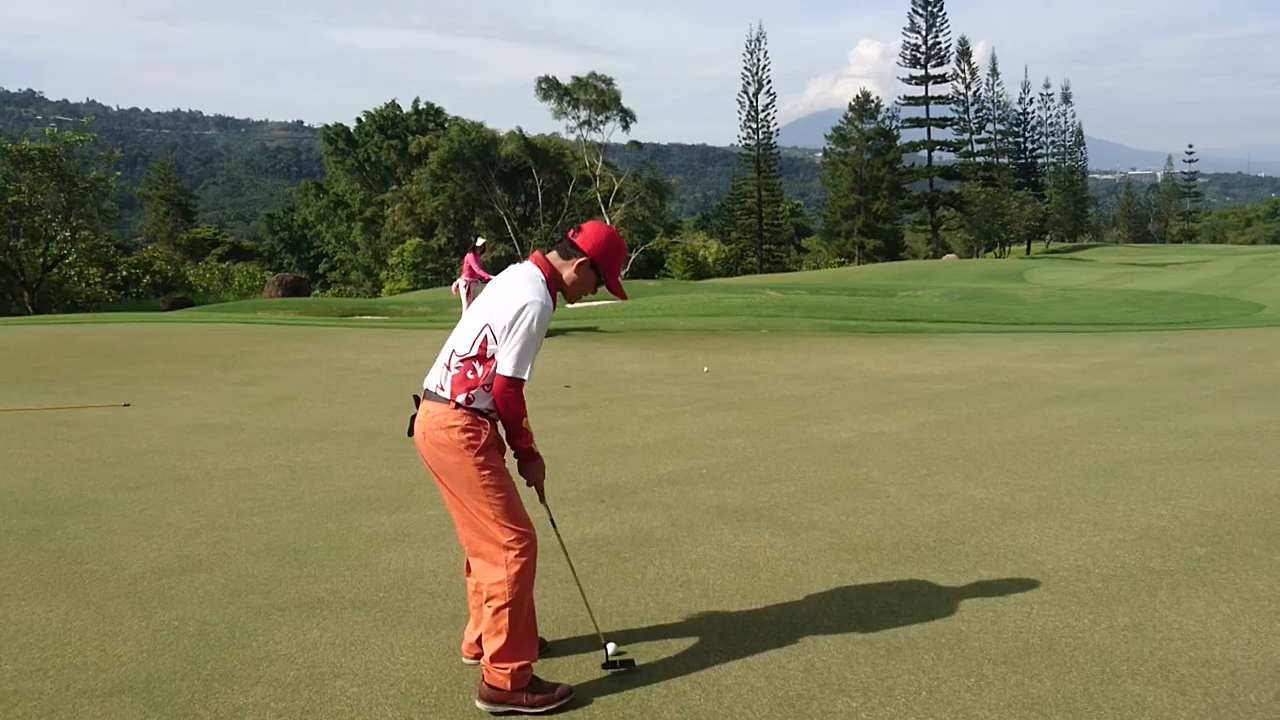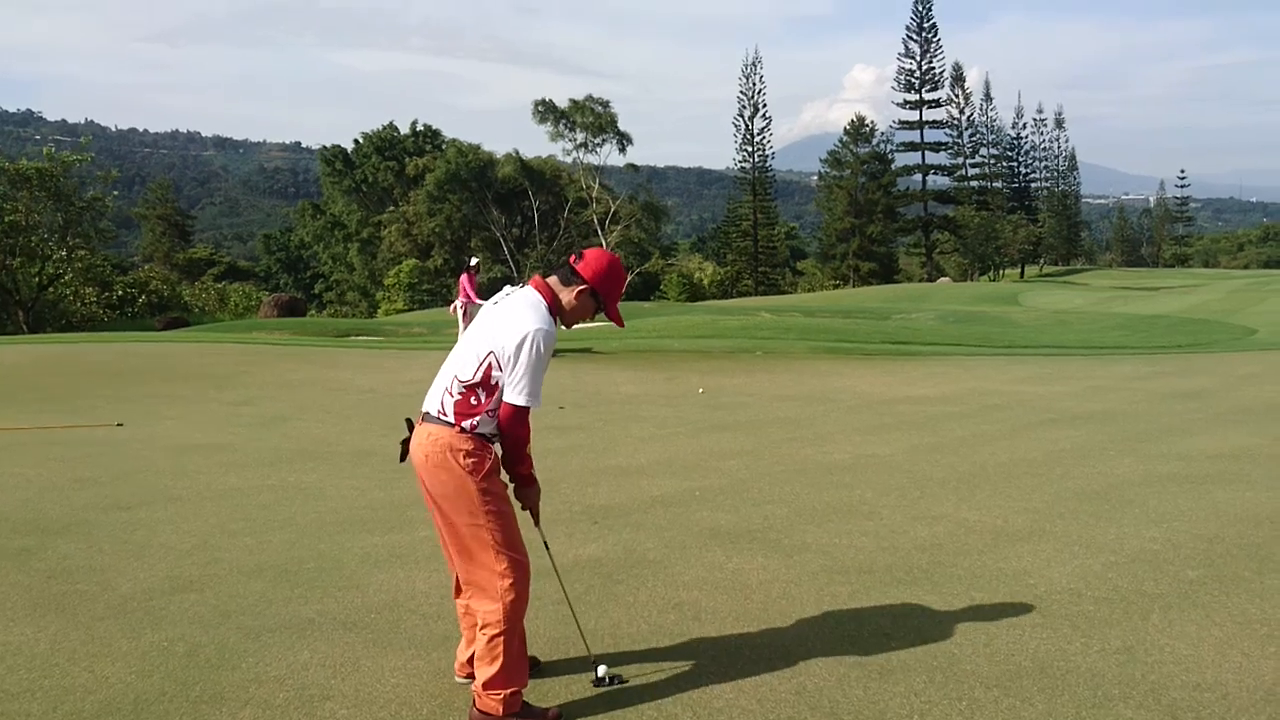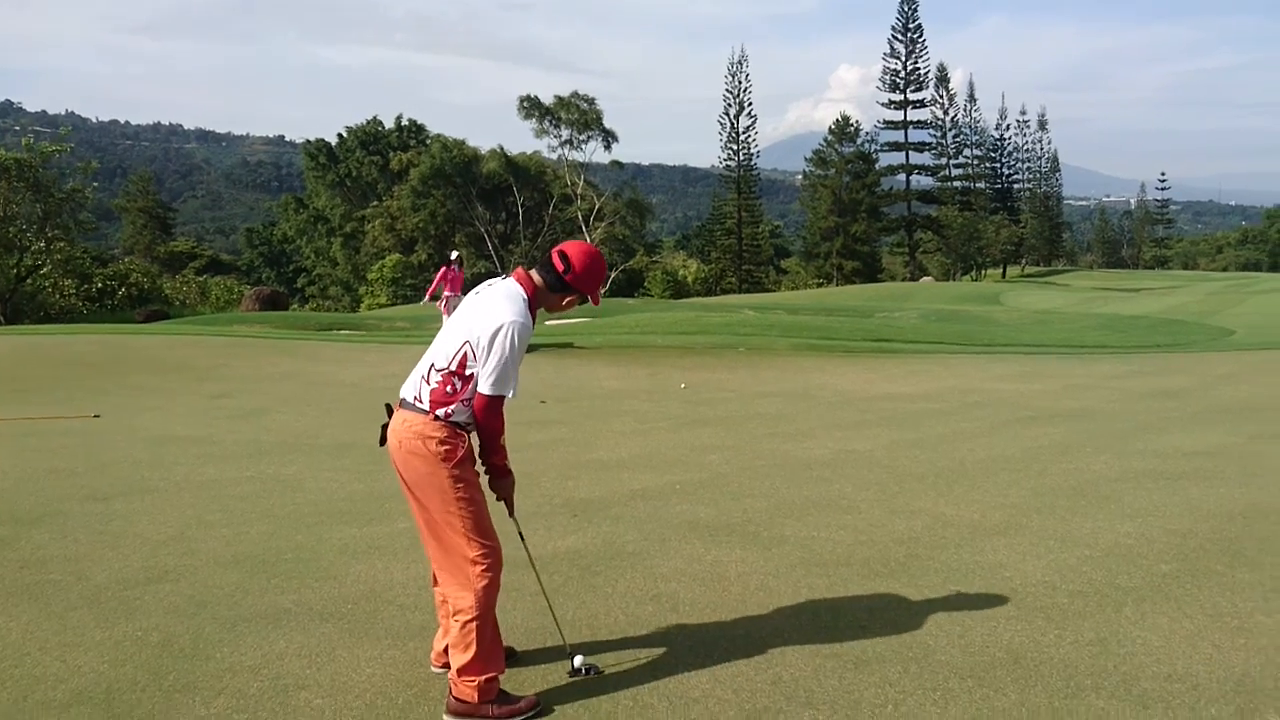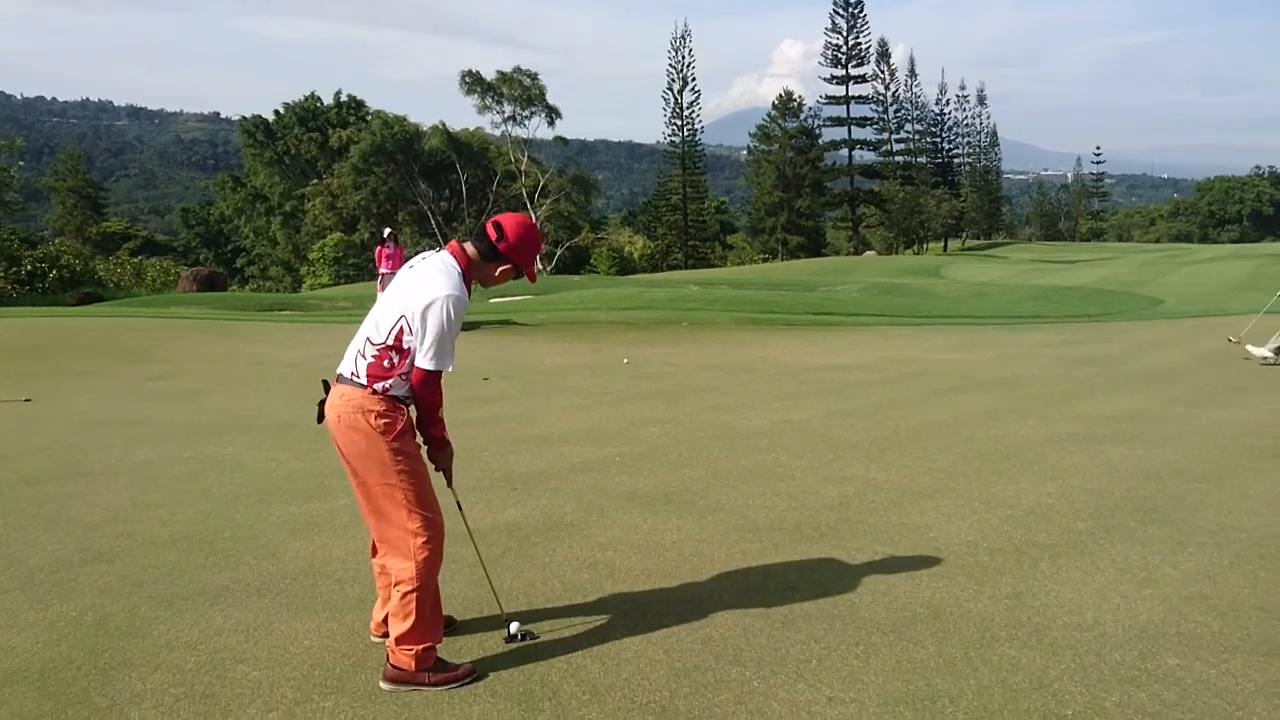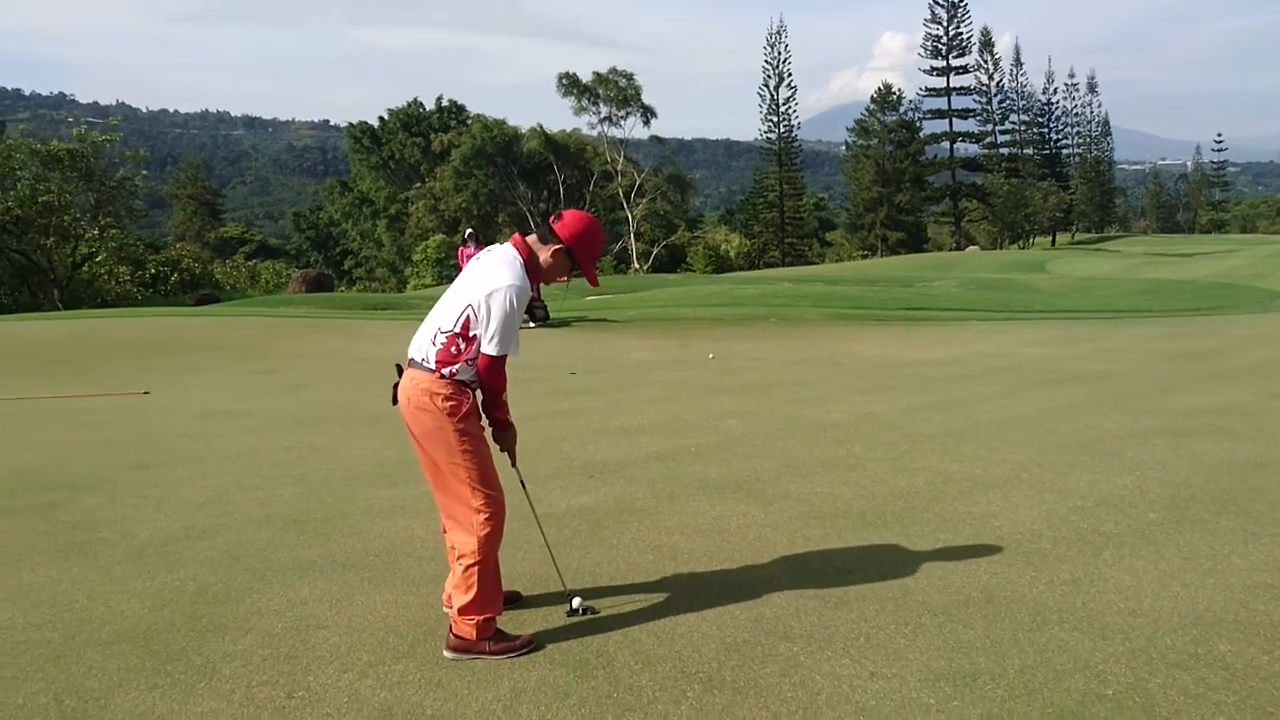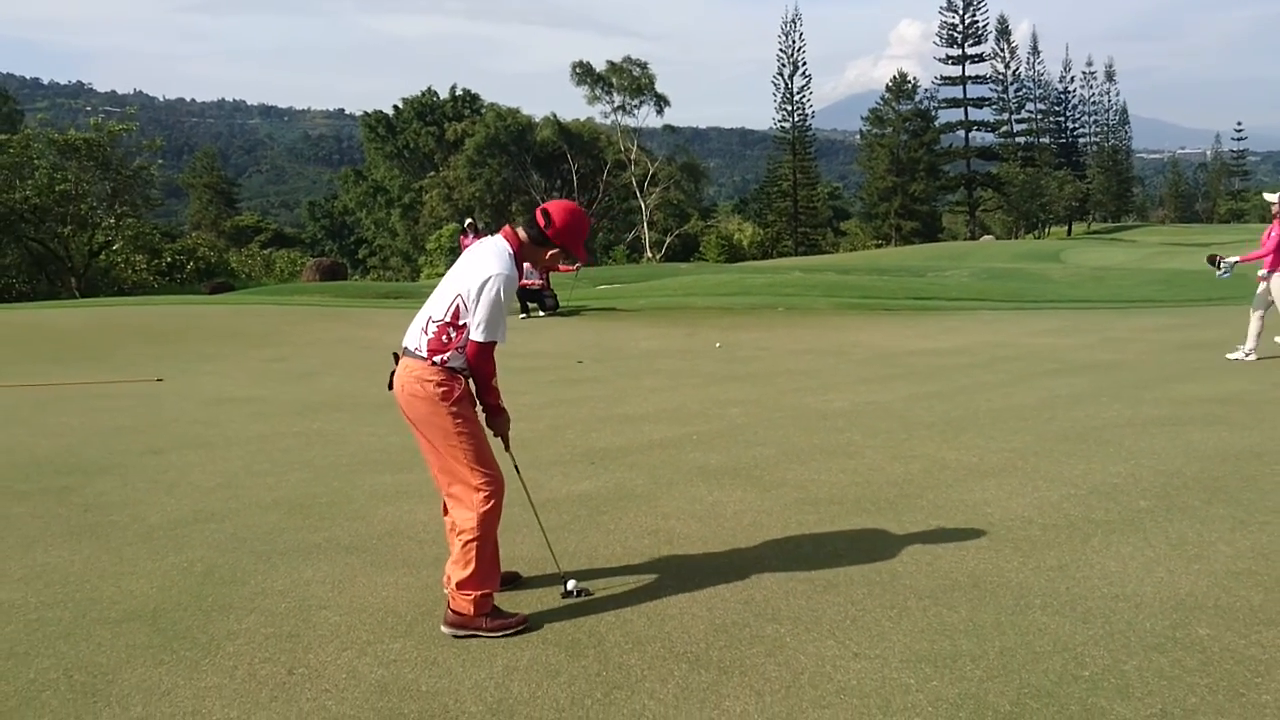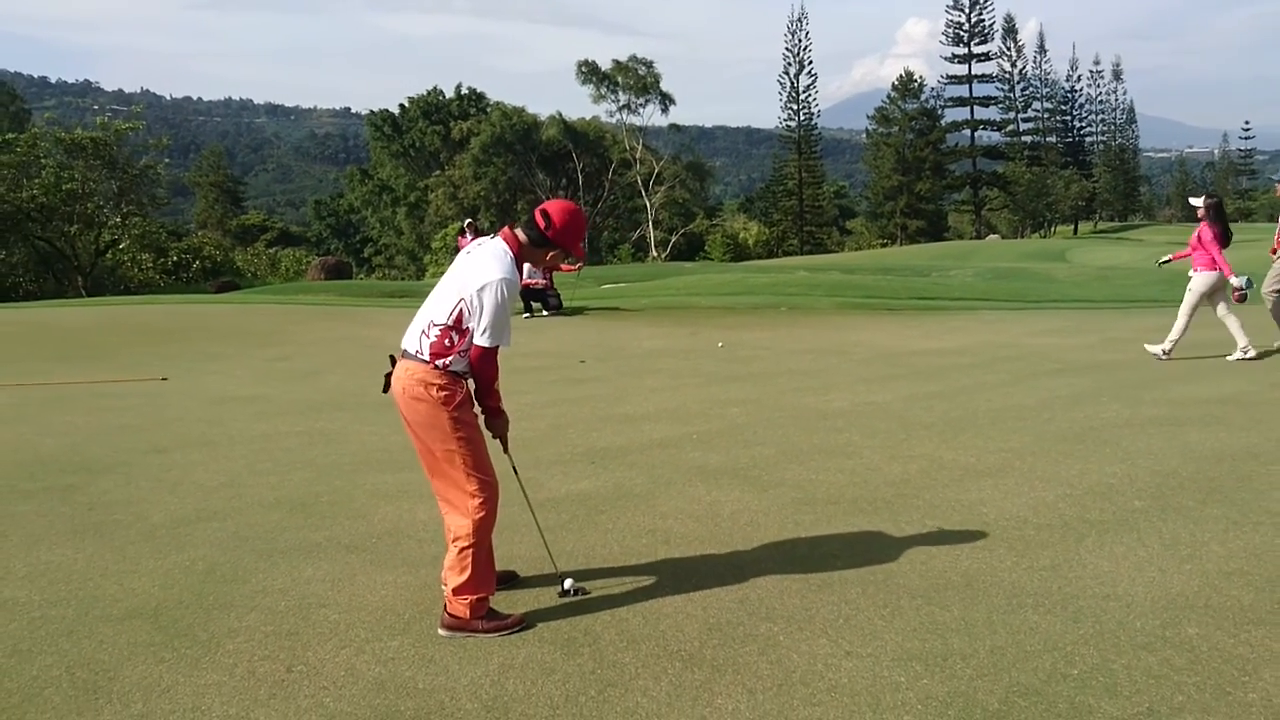
dt=0.4s
person 1, frame 1
left shoulder: (517, 274)
right shoulder: (535, 301)
right elbow: (508, 389)
left wrist: (520, 448)
right wrist: (528, 454)
left hip: (441, 413)
right hip: (458, 425)
left knee: (487, 539)
right knee: (512, 546)
left ankle: (485, 637)
right ankle: (505, 679)
person 1, frame 2
left shoulder: (512, 297)
right shoulder: (538, 327)
right elbow: (512, 416)
right wrist: (524, 478)
left hip: (433, 435)
right hip: (459, 449)
left knee: (477, 561)
right knee: (504, 572)
left ankle: (476, 658)
person 1, frame 3
left shoulder: (496, 286)
right shoulder: (513, 320)
right elbow: (487, 406)
left wrist: (493, 465)
right wrist: (500, 470)
left hip: (413, 424)
right hip: (433, 437)
left knee: (454, 551)
right knee: (477, 560)
left ankle: (453, 647)
person 1, frame 4
left shoulder: (430, 260)
right shoulder: (449, 294)
right elbow: (425, 381)
left wrist: (431, 437)
right wrist: (438, 442)
left hip: (352, 399)
right hip: (372, 411)
left knee: (394, 522)
right knee: (418, 530)
left ankle: (392, 615)
right ankle: (409, 659)
person 1, frame 5
left shoulder: (496, 253)
right shoulder: (512, 284)
right elbow: (490, 366)
left wrist: (494, 419)
right wrist: (502, 424)
left hip: (422, 381)
right hip: (439, 394)
left knee: (463, 501)
right knee: (481, 508)
left ankle: (462, 590)
right ankle: (470, 629)
person 1, frame 6
left shoulder: (490, 245)
right shoulder: (501, 273)
right elbow: (480, 352)
left wrist: (488, 405)
right wrist: (495, 408)
left hip: (422, 370)
right hip: (434, 381)
left knee: (462, 483)
right knee: (482, 487)
left ankle: (467, 570)
right ankle: (469, 607)
person 1, frame 7
left shoulder: (486, 246)
right shoulder: (501, 277)
right elbow: (482, 356)
left wrist: (487, 406)
right wrist: (494, 411)
left hip: (417, 372)
right hip: (434, 384)
left knee: (458, 486)
right knee: (475, 493)
left ankle: (464, 571)
right ankle: (465, 609)
